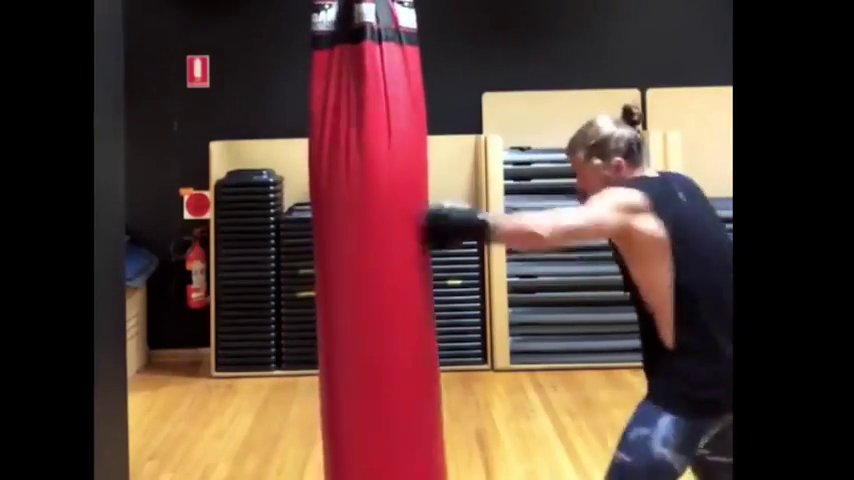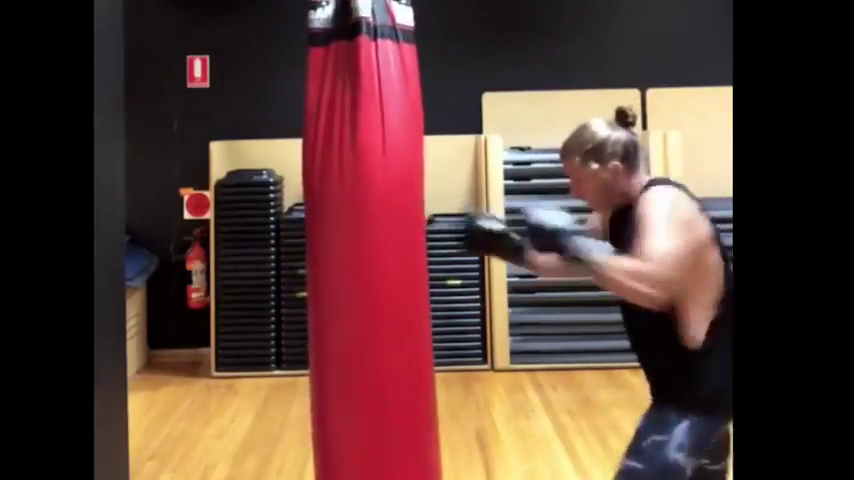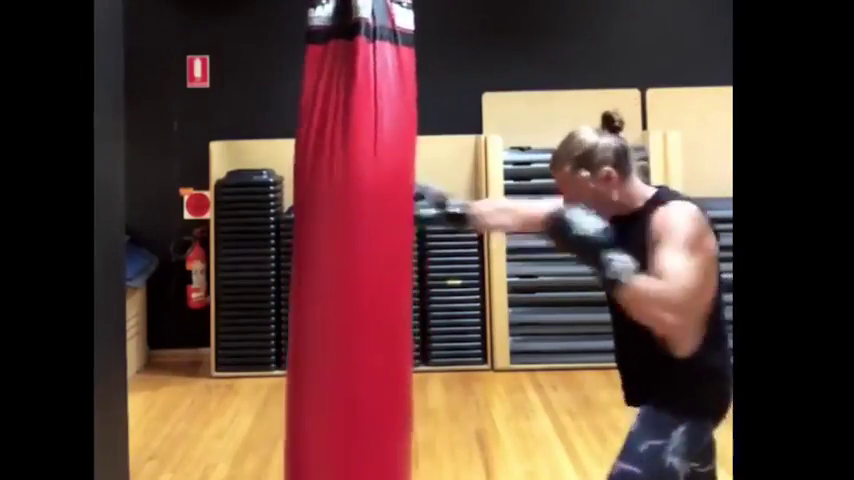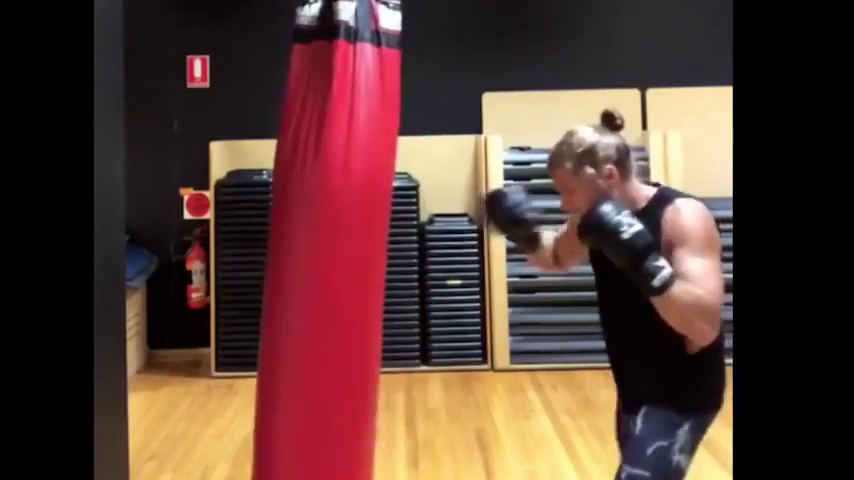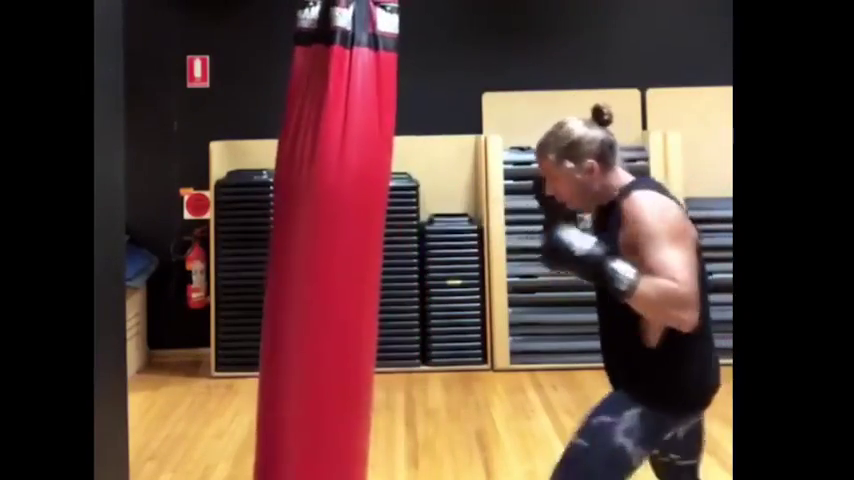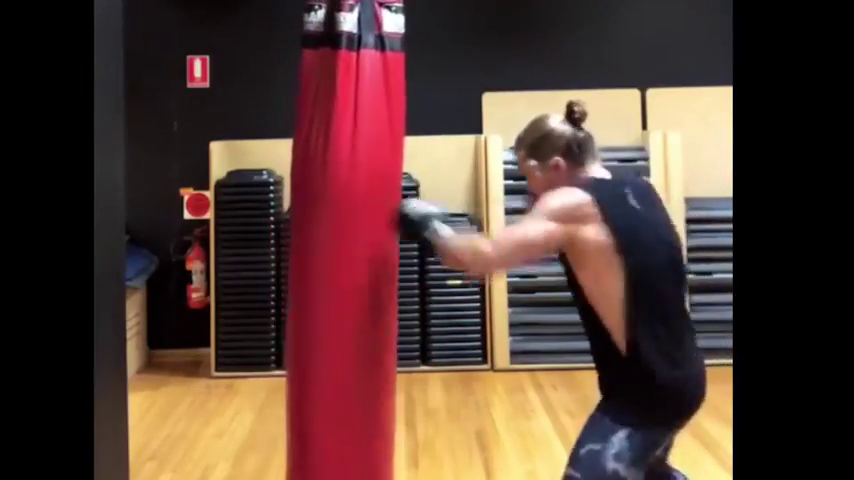
dt=0.3s
person 1, frame 1
left shoulder: (627, 203)
right shoulder: (677, 189)
left elbow: (546, 231)
left wrist: (472, 223)
left hip: (690, 383)
right hip: (719, 372)
person 1, frame 2
left shoulder: (663, 203)
right shoulder: (618, 212)
left elbow: (650, 286)
right elbow: (559, 262)
left wrist: (578, 246)
right wrist: (511, 245)
left hip: (702, 383)
right hip: (698, 378)
person 1, frame 3
left shoulder: (678, 219)
right shoulder: (613, 209)
left elbow: (673, 314)
right elbow: (527, 214)
left wrist: (606, 256)
right wrist: (458, 210)
left hip: (686, 391)
right hip: (664, 386)
person 1, frame 4
left shoulder: (684, 216)
right shoulder: (594, 213)
left elbow: (704, 324)
right elbow: (552, 258)
left wrist: (646, 261)
right wrist: (523, 228)
left hip: (680, 390)
right hip: (637, 386)
person 1, frame 5
left shoulder: (647, 208)
right shoulder: (611, 205)
left elbow: (683, 309)
right elbow: (563, 259)
left wrist: (604, 265)
right wrist: (559, 228)
left hip: (660, 384)
right hip: (677, 379)
person 1, frame 6
left shoulder: (573, 205)
right shoulder: (637, 191)
left elbow: (487, 254)
left wrist: (425, 224)
left hip: (644, 391)
right hip: (677, 379)
